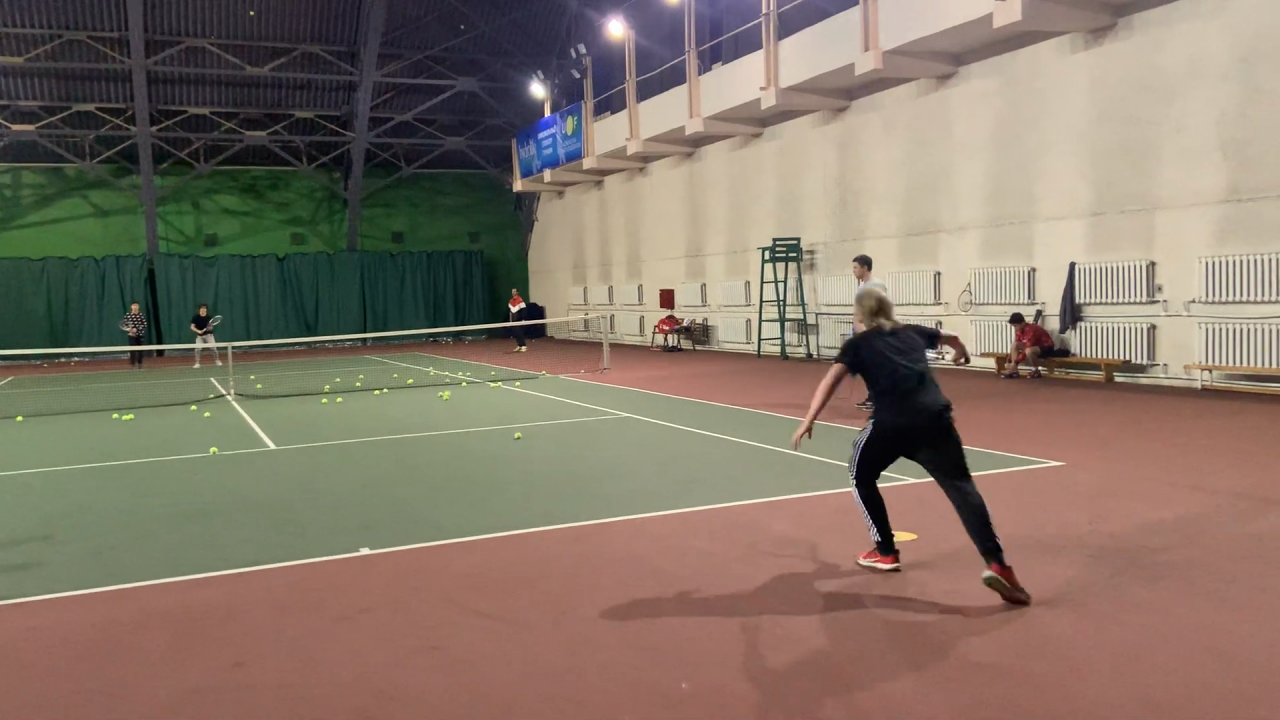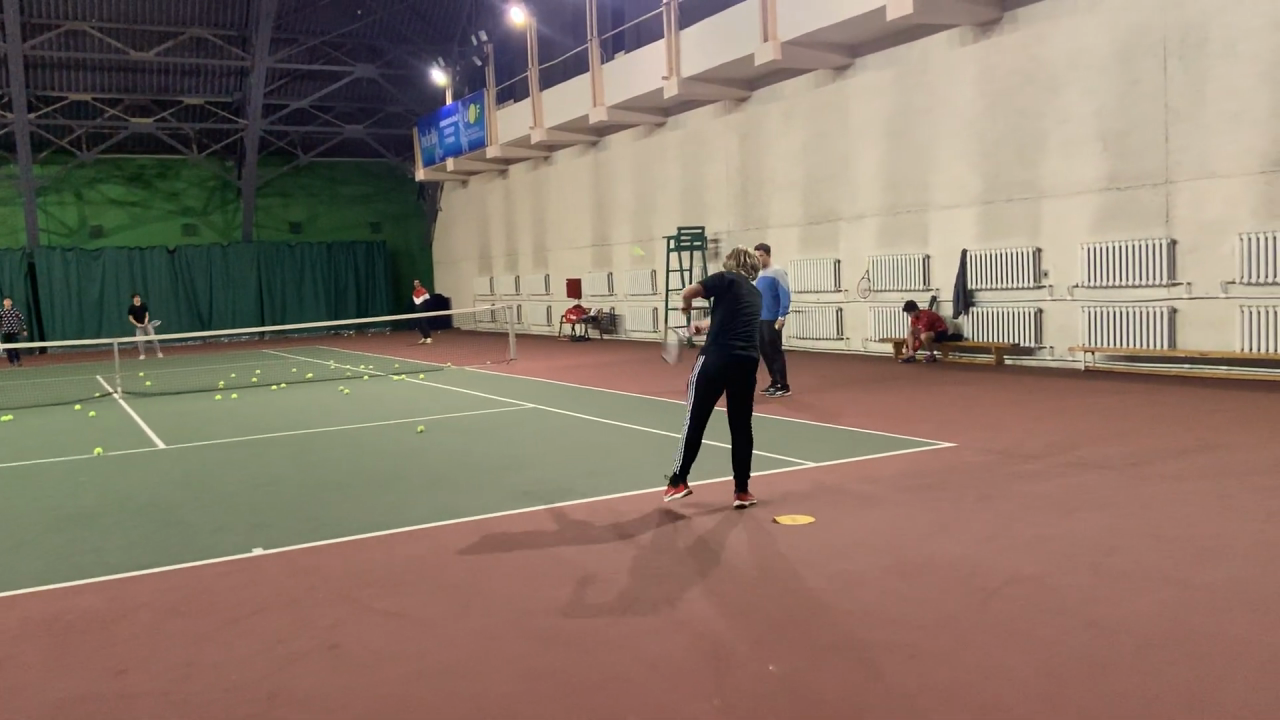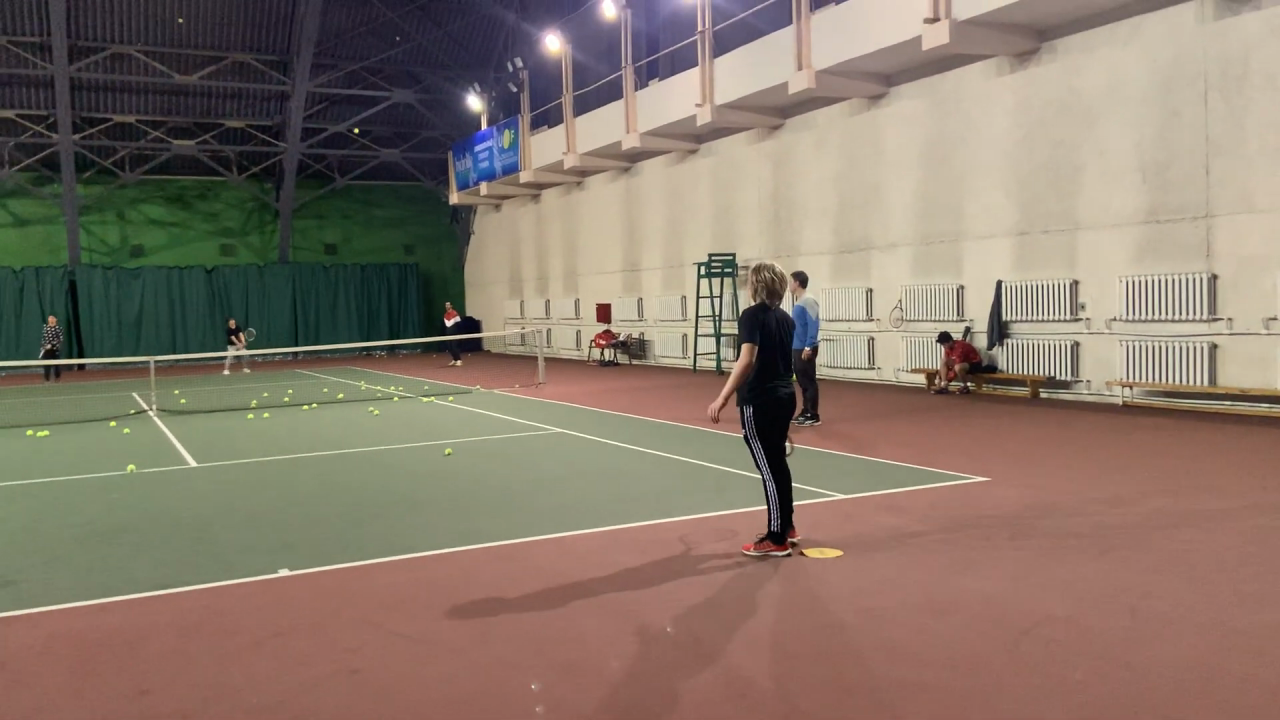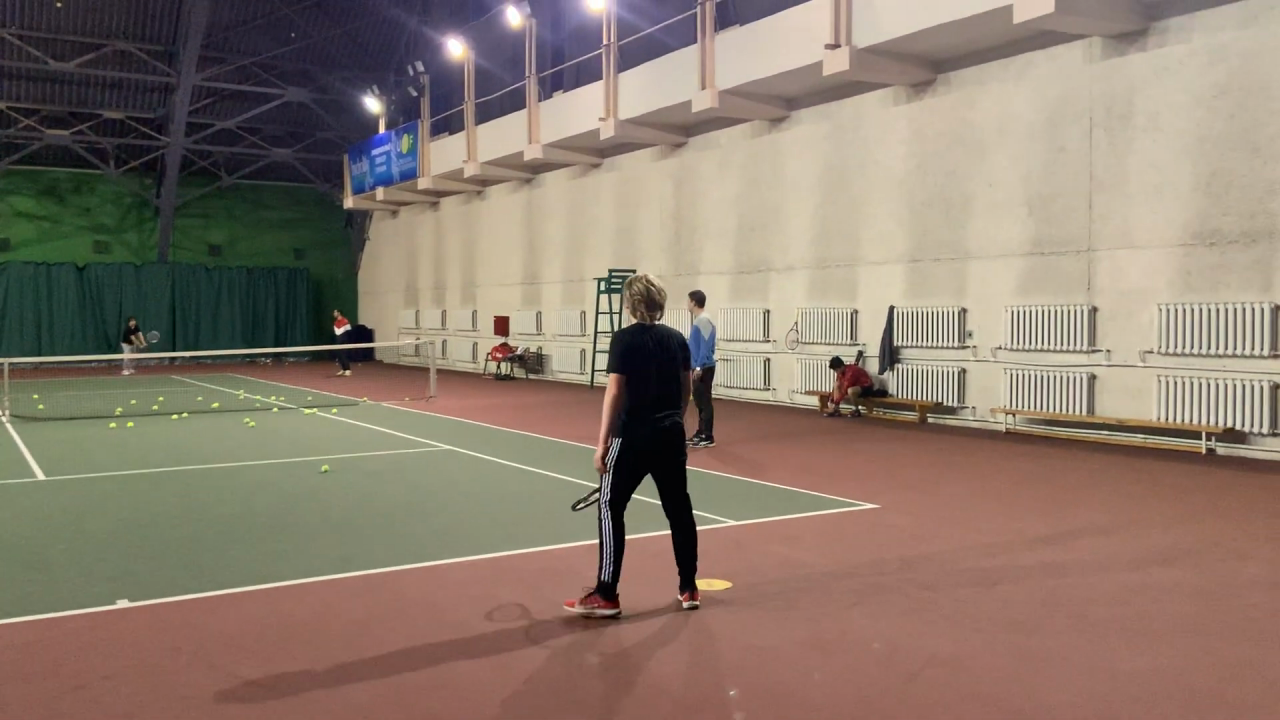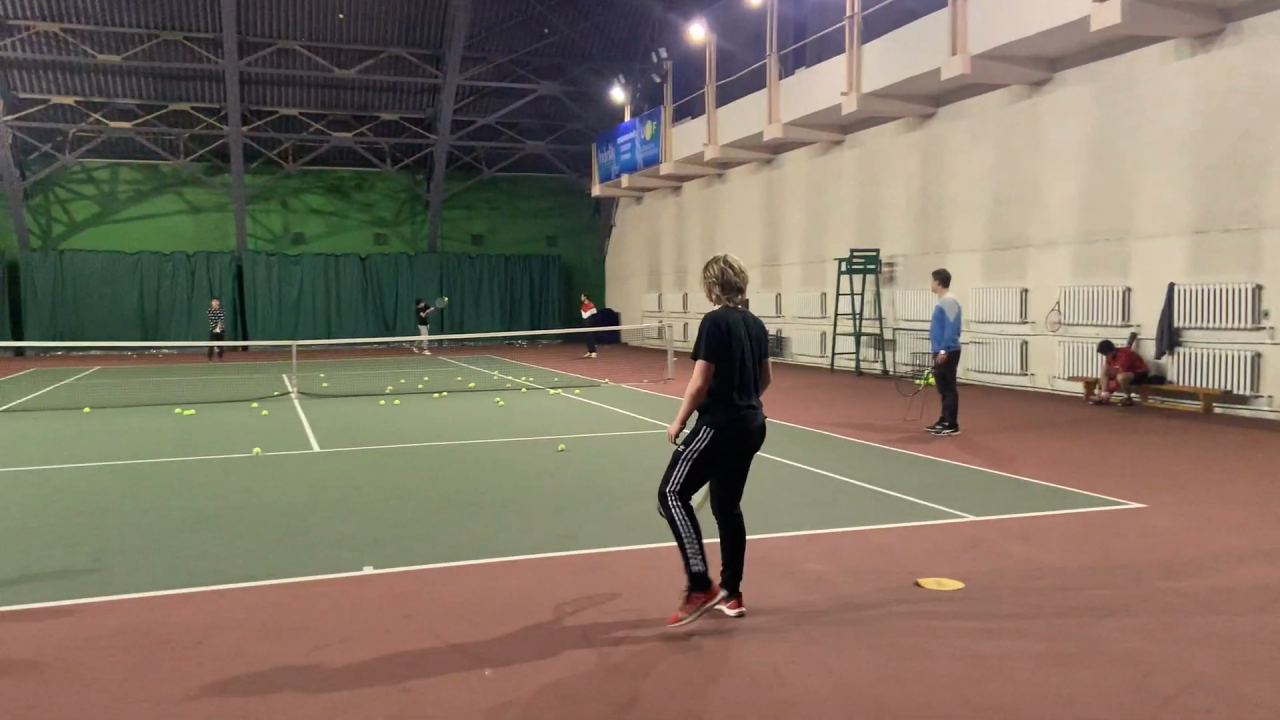
dt=1s
person 1, frame 1
left shoulder: (858, 344)
right shoulder: (911, 332)
left elbow: (830, 381)
right elbow: (951, 338)
left wrist: (808, 422)
right wrist: (961, 353)
left hip: (891, 424)
right hip: (934, 418)
left knee: (861, 475)
right knee: (963, 490)
left ankle: (886, 550)
right ankle: (996, 565)
person 1, frame 2
left shoulder: (725, 279)
right shoulder: (755, 293)
left elbow: (687, 294)
left wrist: (684, 306)
right wrist: (706, 325)
left hip: (717, 358)
right hip: (747, 361)
left knee: (695, 420)
right knee: (741, 425)
left ankle: (678, 482)
right ankle: (742, 491)
person 1, frame 3
left shoulder: (752, 315)
right shoulder: (785, 318)
left elbow: (746, 361)
left wrist: (722, 398)
left hip: (759, 402)
right hip: (783, 398)
left knee: (768, 468)
right knee: (777, 460)
left ankle: (777, 538)
right ankle: (786, 527)
person 1, frame 4
left shoulder: (625, 339)
right shoulder: (676, 340)
left elbow: (614, 394)
right elbow: (685, 391)
left wrist: (603, 443)
left hip: (634, 437)
right hip: (669, 435)
left knee: (610, 509)
right knee: (679, 508)
left ankle: (606, 594)
right ankle: (688, 588)
person 1, frame 5
left shoulder: (714, 322)
right shoulder: (755, 324)
left elbow: (700, 382)
right elbow: (764, 378)
left wrist: (679, 421)
left hip: (718, 426)
right hip: (752, 425)
left knee: (672, 495)
right knee: (728, 504)
left ankle: (701, 585)
right ankle: (731, 593)
